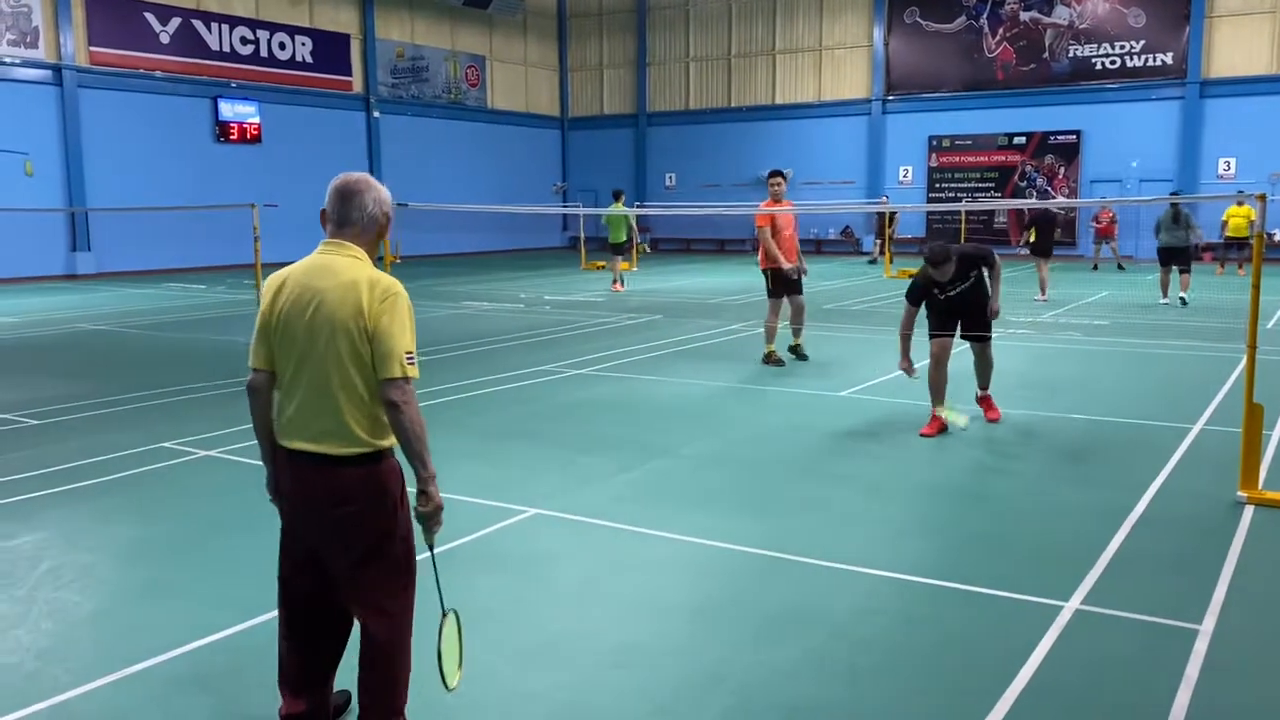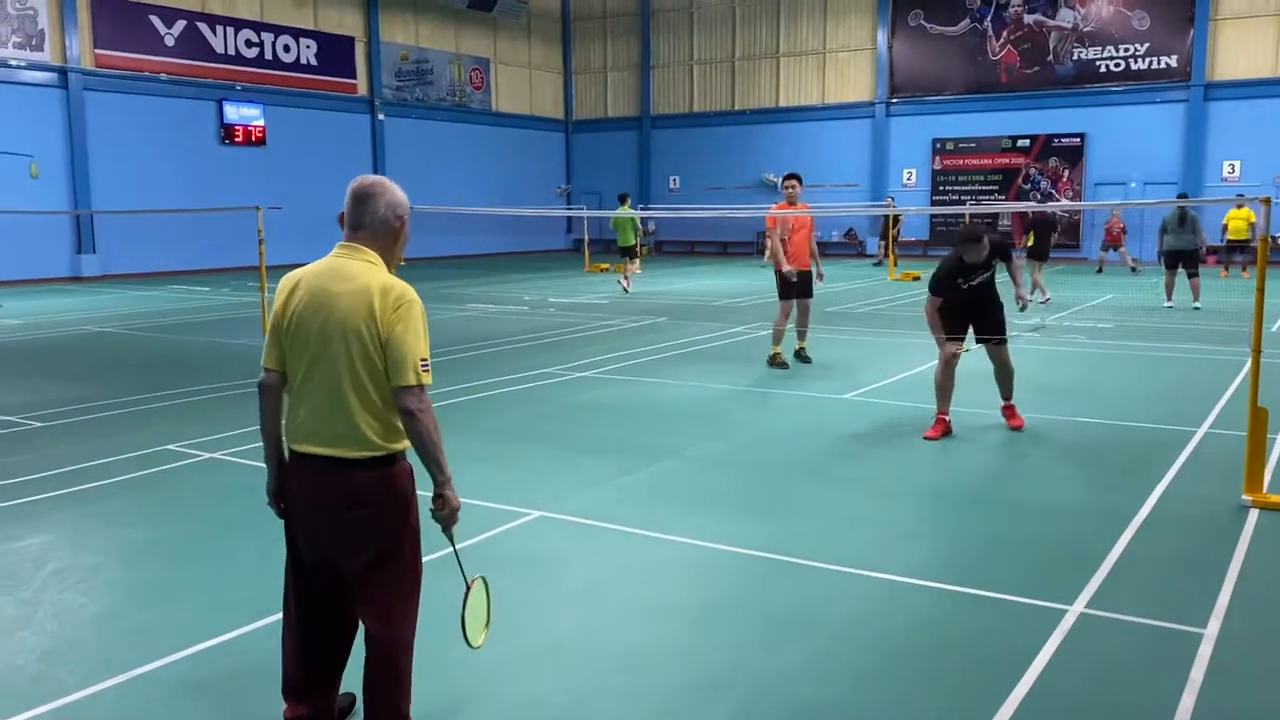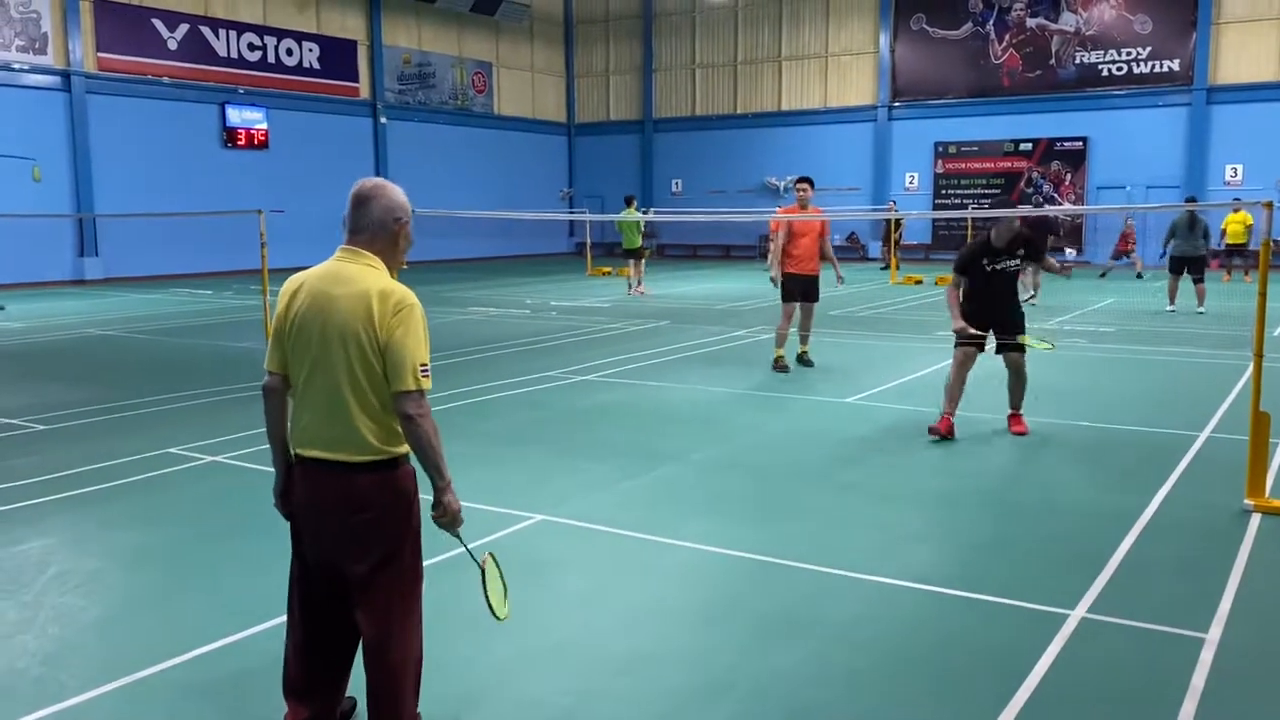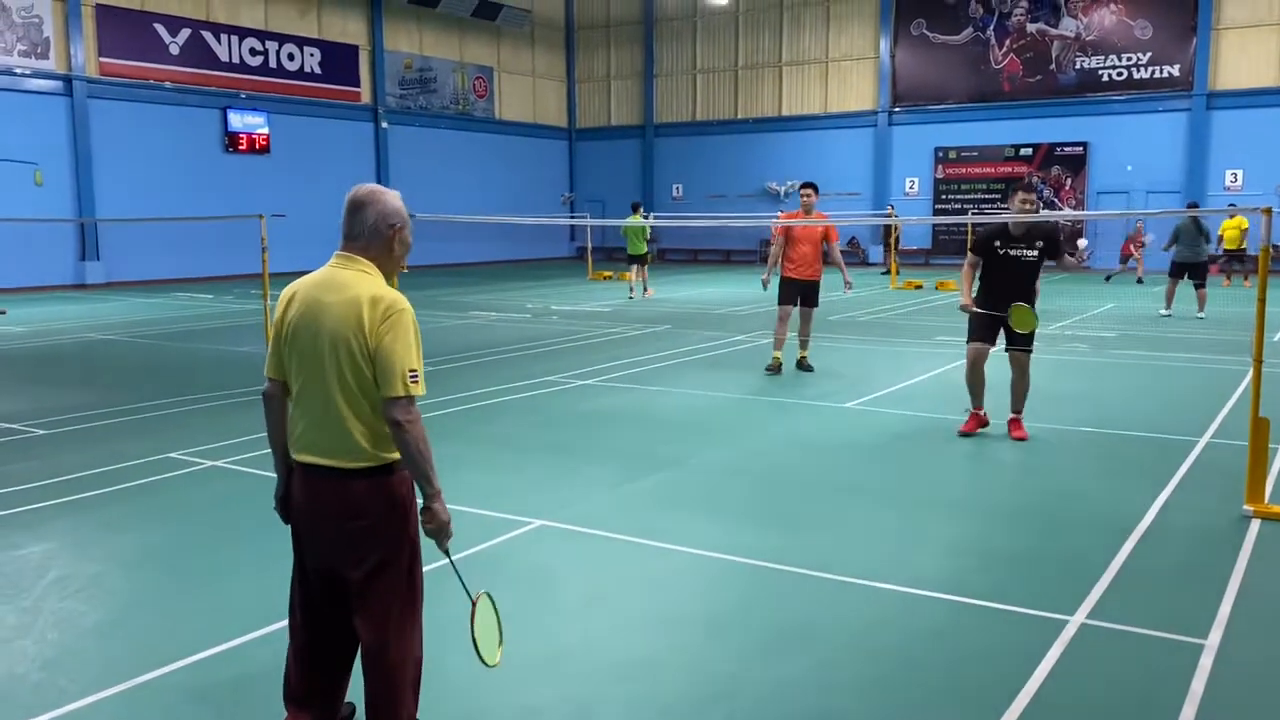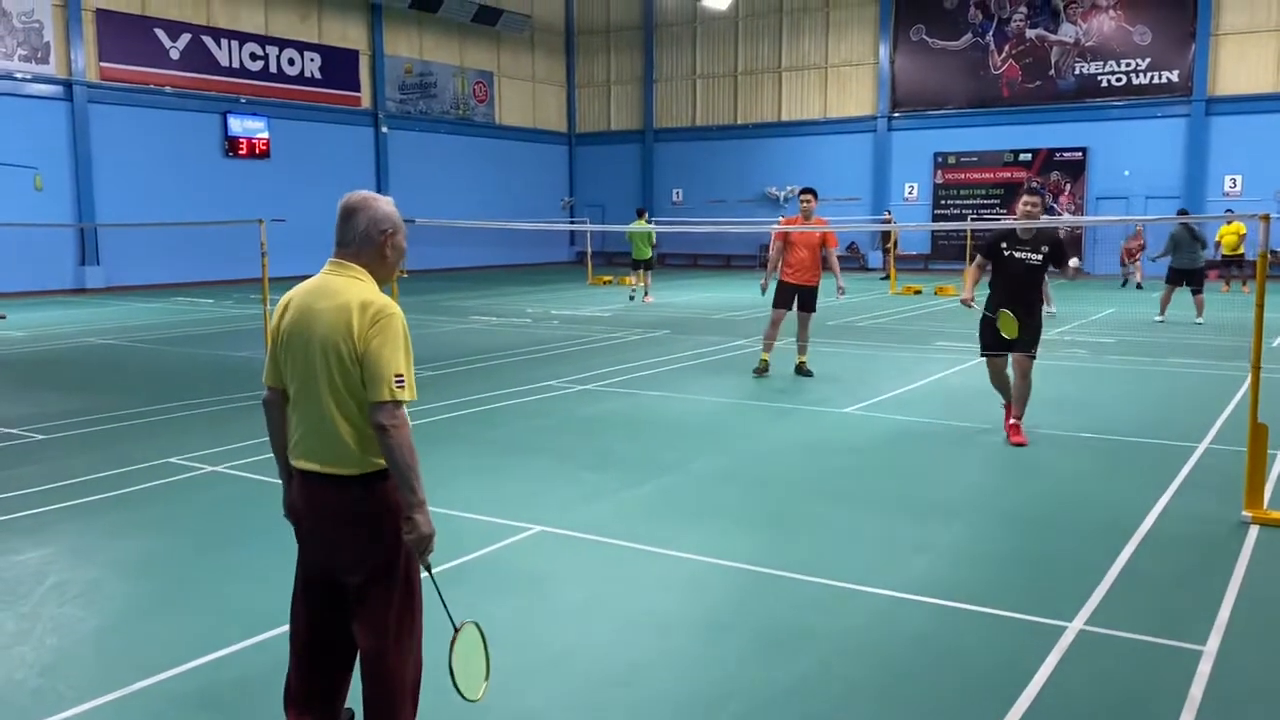
dt=0.2s
person 1, frame 1
left shoulder: (280, 283)
right shoulder: (382, 290)
left elbow: (258, 384)
right elbow: (396, 396)
left wrist: (273, 463)
right wrist: (427, 480)
left hip: (297, 469)
right hip: (362, 474)
left knee: (307, 599)
right knee: (383, 607)
person 1, frame 2
left shoulder: (293, 284)
right shoulder: (394, 296)
left elbow: (269, 384)
right elbow: (412, 404)
left wrist: (275, 467)
right wrist: (443, 483)
left hip: (306, 472)
right hip: (373, 478)
left knee: (312, 602)
right knee: (387, 611)
person 1, frame 3
left shoulder: (296, 287)
right shoulder: (394, 299)
left elbow: (274, 388)
right elbow: (411, 409)
left wrist: (283, 469)
right wrist: (444, 488)
left hip: (310, 477)
right hip: (375, 482)
left knee: (315, 605)
right knee: (389, 615)
person 1, frame 4
left shoulder: (295, 294)
right shoulder: (386, 304)
left elbow: (274, 395)
right elbow: (401, 416)
left wrist: (284, 474)
right wrist: (434, 497)
left hip: (308, 482)
right hip: (371, 488)
left knee: (316, 611)
right knee: (388, 621)
person 1, frame 5
left shoulder: (292, 301)
right shoulder: (376, 309)
left elbow: (273, 402)
right elbow: (388, 420)
left wrist: (289, 480)
right wrist: (417, 506)
left hip: (309, 487)
right hip: (366, 493)
left knee: (317, 617)
right knee: (387, 628)
person 2, frame 1
left shoulder: (973, 255)
right shoulder: (922, 281)
left elbow: (995, 263)
right elbow: (909, 317)
left wrist: (994, 299)
right wrist: (905, 357)
left hip: (976, 302)
right hip: (942, 310)
left knee: (983, 351)
right knee: (938, 355)
left ankle: (984, 396)
right ankle: (937, 417)
person 2, frame 2
left shoulder: (997, 247)
right shoulder: (948, 268)
left elbow: (1010, 259)
right elbow: (931, 308)
left wrist: (1019, 288)
right wrist: (942, 342)
left hip: (988, 304)
right hip: (954, 310)
left knee: (1001, 358)
right knee: (947, 359)
left ankle: (1008, 407)
right ankle: (942, 420)
person 2, frame 3
left shoulder: (1025, 240)
right shoulder: (974, 250)
left elbow: (1043, 261)
right elbow: (954, 286)
left wrist: (1059, 268)
right wrist: (956, 318)
left hip: (1008, 311)
right hip: (974, 312)
left knee: (1016, 364)
right knee: (961, 361)
left ankle: (1015, 415)
right ankle: (947, 419)
person 2, frame 4
left shoulder: (1045, 233)
right shoulder: (991, 234)
left elbow: (1062, 260)
right elbow: (970, 264)
left wrist: (1077, 262)
right wrist: (966, 294)
right hip: (986, 306)
left knee: (1020, 364)
right knee: (974, 357)
left ankle: (1015, 418)
right ankle: (976, 413)
person 2, frame 5
left shoulder: (1050, 240)
right shoulder: (999, 237)
left elbow: (1066, 270)
right elbow: (978, 265)
left wrist: (1074, 269)
right wrist: (968, 290)
left hip: (1028, 314)
right hip: (995, 312)
left knee: (1022, 365)
right knee: (995, 369)
left ankle: (1014, 423)
right ankle: (1011, 403)
person 3, frame 1
left shoulder: (790, 207)
right shoulder: (765, 209)
right elbow: (766, 239)
left wrist: (801, 261)
right wrist: (782, 262)
left hip: (792, 266)
right hip: (774, 266)
left knee: (799, 305)
right knee: (775, 308)
left ankle: (796, 344)
right ankle: (769, 352)
person 3, frame 2
left shoulder: (807, 211)
right shoulder: (777, 211)
right elbow: (775, 240)
left wrist: (818, 265)
right wrist: (783, 265)
left hip: (805, 268)
right hip: (785, 269)
left knee: (805, 308)
right knee: (785, 310)
left ankle: (800, 348)
right ankle: (774, 354)
person 3, frame 3
left shoulder: (819, 215)
right shoulder: (785, 214)
left elbow: (826, 245)
right elbow: (779, 243)
left wrist: (837, 269)
right wrist: (774, 269)
left hip: (812, 272)
right hip: (790, 271)
left knee: (808, 312)
right knee: (788, 313)
left ankle: (803, 352)
right ankle: (779, 356)
person 3, frame 4
left shoulder: (825, 221)
right shoulder: (788, 218)
left elbow: (834, 250)
right elbow: (777, 247)
left wrist: (845, 274)
right wrist: (768, 272)
left hip: (812, 278)
right hip: (789, 275)
left knee: (806, 317)
right knee: (783, 316)
left ankle: (802, 357)
right ankle: (777, 359)
person 3, frame 5
left shoulder: (824, 227)
right shoulder: (787, 223)
left elbow: (831, 255)
right elbow: (777, 252)
left wrist: (839, 279)
right wrist: (767, 277)
left hip: (811, 282)
right hip: (786, 279)
left knee: (804, 322)
right knee: (775, 318)
left ankle: (801, 363)
right ankle: (764, 360)
